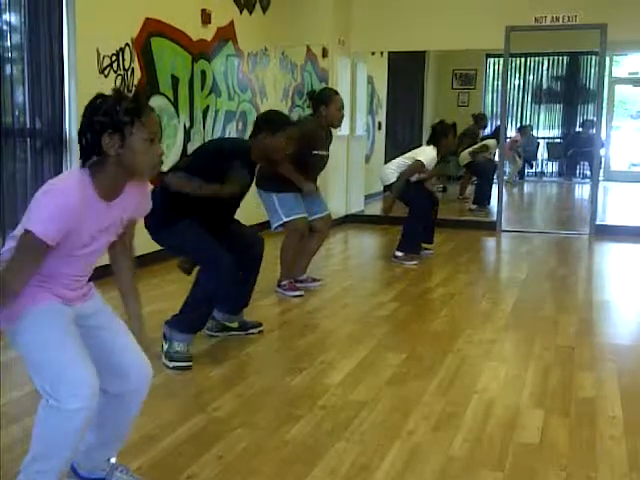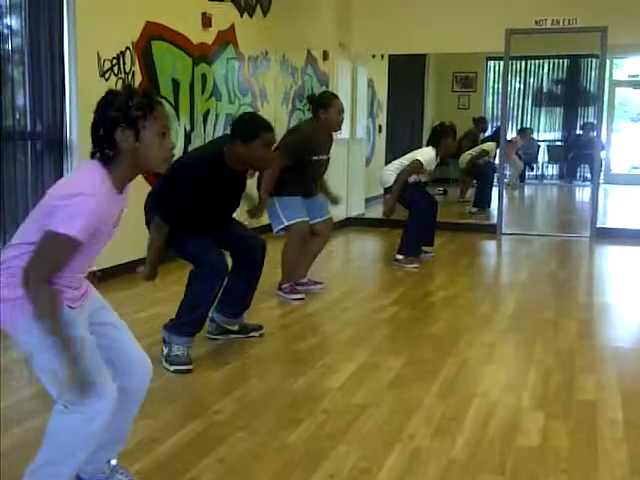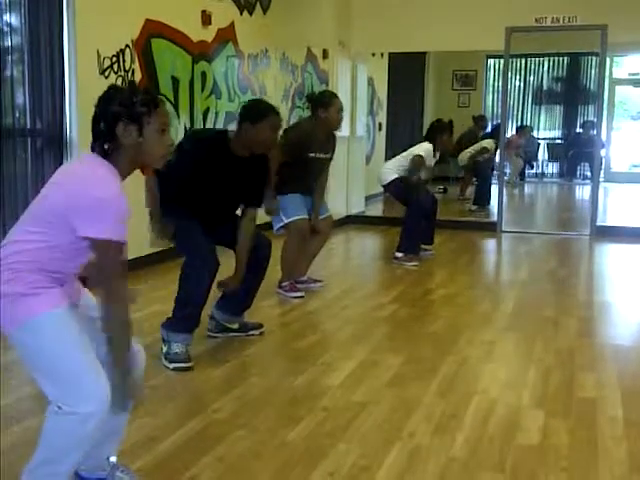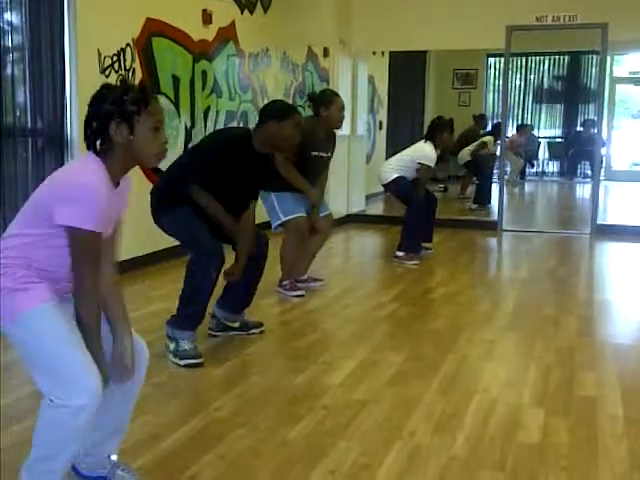
dt=0.3s
person 1, frame 1
left shoulder: (136, 190)
right shoulder: (65, 197)
left elbow: (122, 253)
left wrist: (137, 324)
left hip: (78, 294)
left knee: (134, 375)
right knee: (77, 392)
person 1, frame 2
left shoulder: (115, 181)
right shoulder: (89, 196)
right elbow: (34, 278)
right wrist: (70, 354)
left hip: (72, 291)
left knee: (134, 370)
right knee: (95, 395)
person 1, frame 3
left shoulder: (91, 167)
right shoulder: (106, 194)
right elbow: (112, 293)
right wrist: (123, 371)
left hip: (53, 286)
left knee: (128, 359)
right knee: (89, 397)
person 1, frame 4
left shoulder: (115, 181)
right shoulder: (89, 186)
left elbow: (99, 265)
right elbow: (87, 280)
left wrist: (121, 335)
right wrist: (94, 356)
left hip: (56, 284)
left knee: (132, 357)
right knee: (80, 390)
person 2, frame 1
left shoulder: (250, 161)
right shoulder: (226, 152)
right elbow: (173, 180)
right wrist: (222, 190)
left hip: (203, 214)
right hip: (170, 217)
left knee: (250, 244)
right knee: (220, 264)
left ankle: (225, 317)
right ankle: (177, 336)
person 2, frame 2
left shoulder: (237, 159)
right shoulder: (203, 170)
right elbow: (164, 220)
right wrist: (151, 266)
left hip: (208, 216)
right hip: (168, 216)
left knee: (252, 247)
right knee: (213, 265)
left ankle: (225, 319)
right ankle: (176, 339)
person 2, frame 3
left shoulder: (258, 164)
right shoulder: (204, 144)
left elbow: (249, 214)
right elbow: (155, 178)
left wrist: (240, 270)
right wrist: (159, 221)
left hip: (216, 214)
right hip: (177, 209)
left knee: (260, 246)
right knee: (203, 257)
left ankle: (226, 318)
right ankle: (176, 336)
person 2, frame 4
left shoulder: (263, 160)
right shoulder: (229, 143)
left elbow: (247, 207)
right elbow: (198, 188)
left wrist: (241, 260)
right wrist: (232, 228)
left hip: (214, 208)
right hip: (173, 202)
left knee: (258, 243)
right knee: (209, 253)
left ankle: (227, 316)
right ankle: (180, 333)
person 3, frame 1
left shoulder: (326, 133)
right shoulder: (304, 130)
left wrist: (308, 185)
right wrist: (302, 183)
left hip: (302, 186)
right hip: (277, 184)
left knee: (322, 225)
right knee: (298, 227)
left ankle: (298, 275)
right ankle: (284, 281)
person 3, frame 2
left shoulder: (327, 137)
right shoulder: (303, 135)
right elbow: (274, 166)
left wrist: (327, 193)
right wrist: (263, 201)
left hip: (305, 189)
right hip: (281, 189)
left knee: (323, 228)
right knee: (300, 231)
left ankle: (299, 278)
right ankle: (285, 284)
person 3, frame 3
left shoulder: (330, 138)
right shoulder: (300, 132)
left elbow: (322, 174)
left wrist: (317, 208)
left hip: (305, 188)
right hip: (282, 188)
left knee: (323, 227)
right knee: (299, 228)
left ankle: (300, 276)
right ankle: (285, 282)
person 3, frame 4
left shoulder: (329, 137)
right shoulder: (303, 131)
left elbow: (322, 173)
right elbow: (281, 163)
left wrist: (316, 206)
right wrist: (309, 190)
left hip: (306, 188)
right hip: (277, 185)
left knee: (323, 225)
right knee: (298, 226)
left ankle: (300, 275)
right ankle: (285, 281)
person 4, frame 1
left shoulder: (435, 152)
right shoulder: (430, 155)
right elbow: (403, 176)
right wrist: (391, 199)
left hip: (407, 176)
right hip: (392, 175)
left knee: (431, 201)
right knee: (420, 205)
left ankle: (421, 244)
right ankle: (403, 252)
person 4, frame 2
left shoulder: (435, 154)
right shoulder: (429, 155)
left elbow: (414, 174)
right elbow: (402, 175)
right wrist: (392, 200)
left hip: (408, 179)
right hip: (391, 177)
left knee: (431, 204)
right knee: (420, 208)
left ankle: (422, 246)
right ankle: (404, 255)
person 4, frame 3
left shoulder: (434, 151)
right shoulder: (426, 150)
left elbow: (420, 177)
right elbow: (411, 174)
right wrist: (422, 194)
left hip: (403, 176)
right hip: (391, 176)
left knee: (430, 202)
right knee: (417, 205)
left ankle: (422, 244)
right ankle: (403, 253)
person 4, frame 4
left shoulder: (428, 146)
right shoulder: (429, 153)
left elbow: (422, 180)
right elbow: (421, 183)
right wrist: (419, 205)
left hip: (403, 175)
right hip: (391, 175)
left knee: (430, 201)
right knee: (418, 204)
left ankle: (422, 243)
right ankle: (403, 252)
